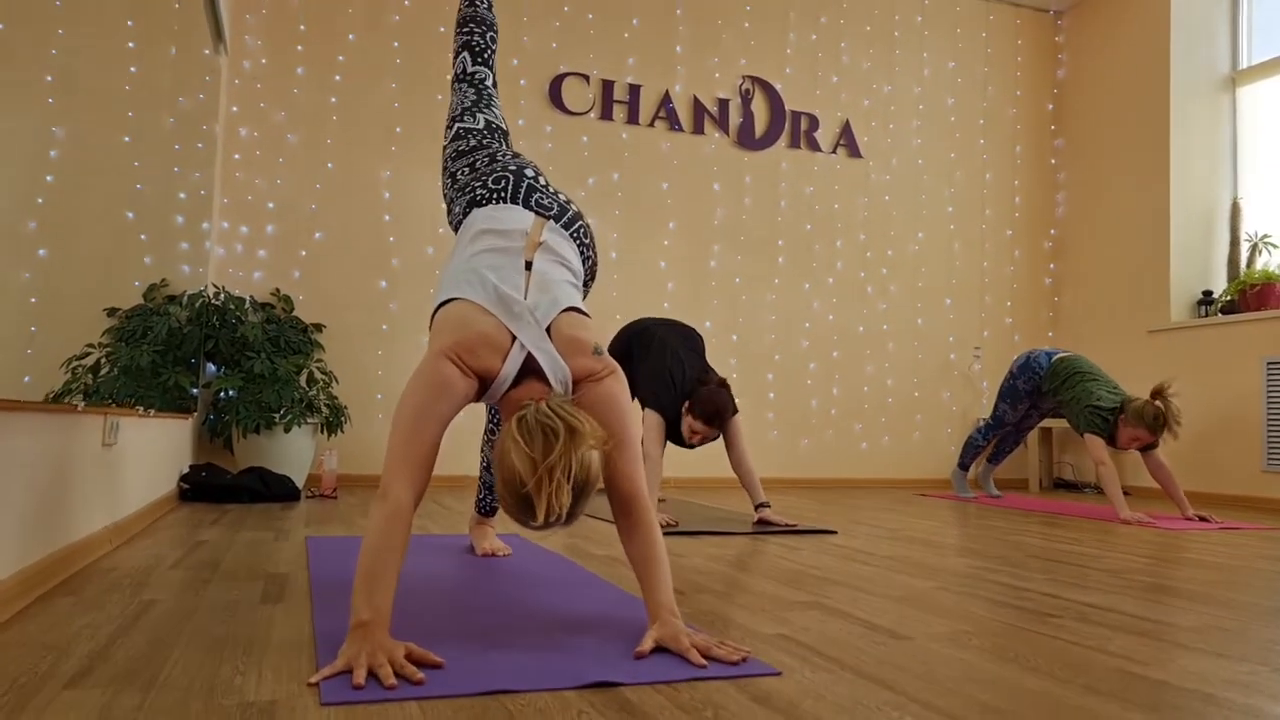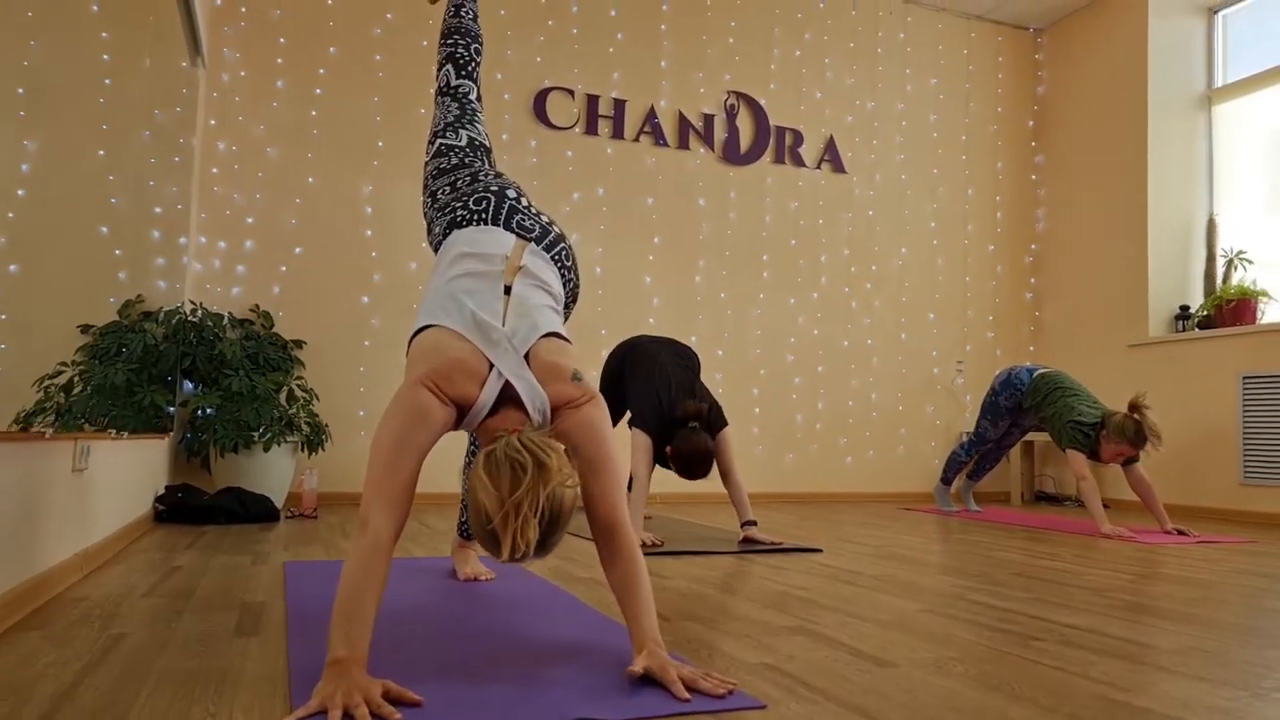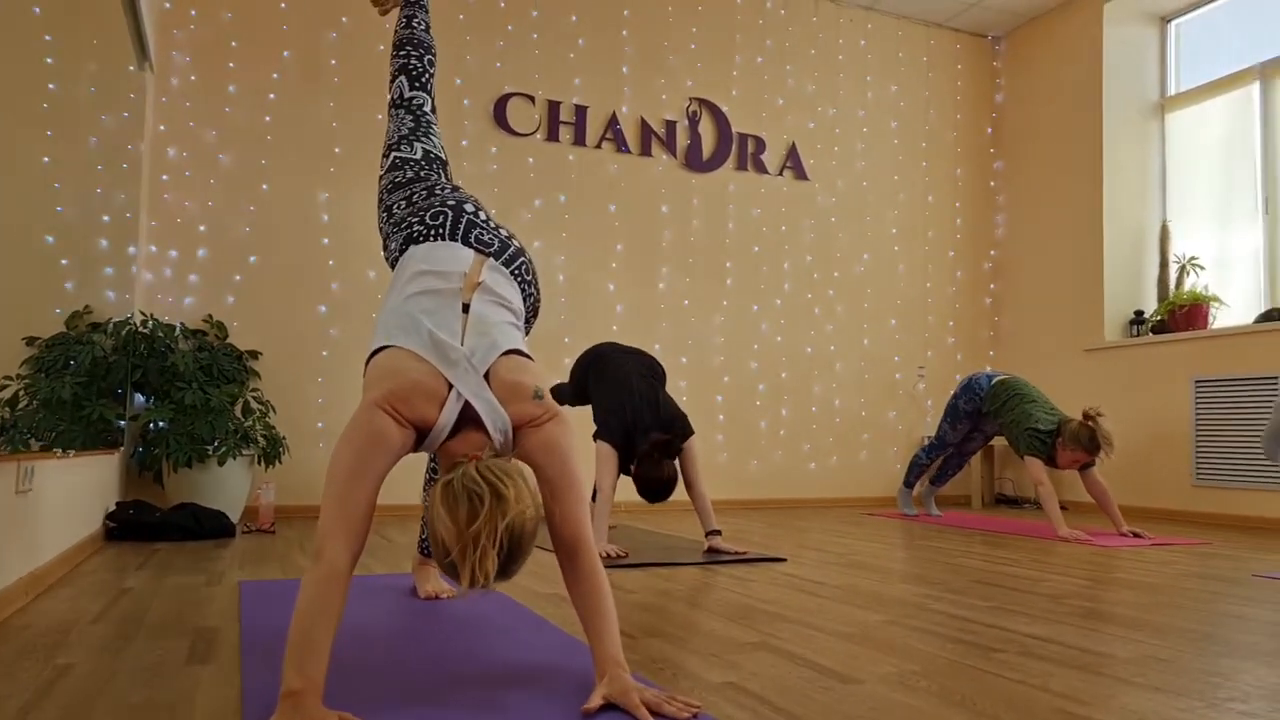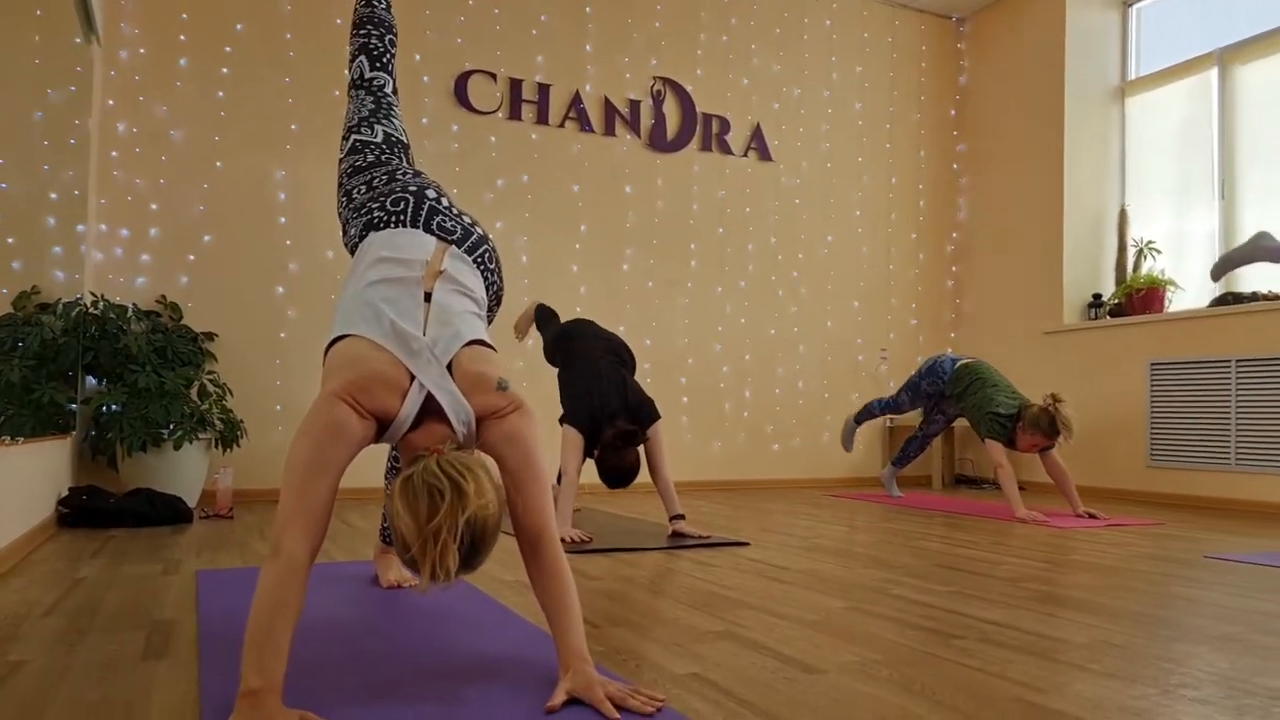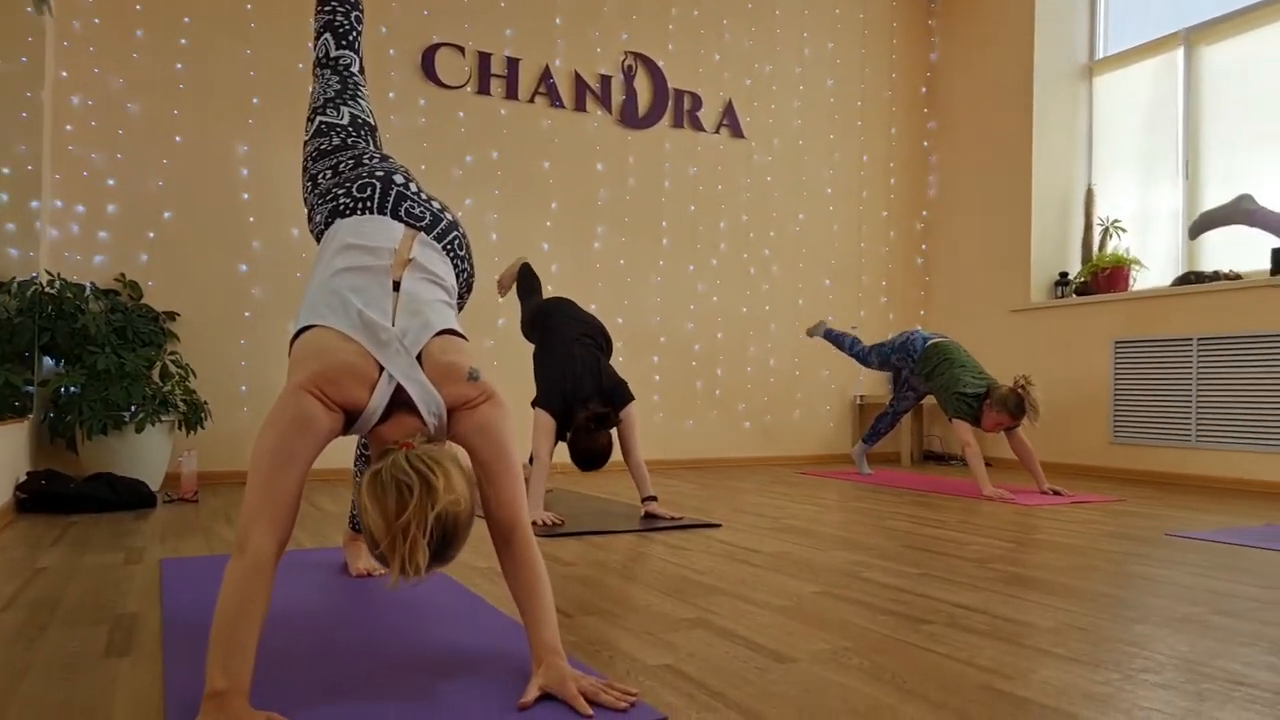
dt=0.3s
person 1, frame 1
left shoulder: (595, 372)
right shoulder: (459, 357)
left elbow: (632, 503)
right elbow: (396, 496)
left wrist: (667, 618)
right wrist: (366, 629)
left hip: (563, 233)
right hip: (490, 203)
right knee: (476, 81)
person 1, frame 2
left shoulder: (573, 397)
right shoulder: (437, 383)
left elbow: (614, 530)
right elbow: (375, 529)
left wrist: (653, 650)
left hip: (545, 257)
right hip: (471, 222)
right knee: (459, 95)
person 1, frame 3
left shoulder: (536, 415)
right shoulder: (393, 407)
left elbow: (577, 548)
right elbow: (331, 557)
left hip: (503, 270)
right hip: (429, 236)
right knee: (414, 106)
person 1, frame 4
left shoulder: (499, 405)
right shoulder: (354, 398)
left elbow: (541, 539)
right elbow: (289, 550)
left hip: (465, 257)
right hip: (388, 224)
right knee: (374, 91)
person 1, frame 5
left shoulder: (470, 396)
right shoulder: (321, 387)
left elbow: (514, 532)
right elbow: (255, 546)
left wrist: (553, 661)
left hip: (434, 242)
right hip: (355, 206)
right knee: (340, 73)
person 2, frame 1
left shoulder: (1139, 420)
right shoulder: (1098, 413)
left elbow: (1157, 466)
right elbow: (1103, 463)
left wrist: (1186, 509)
right wrist: (1123, 511)
left hip: (1062, 370)
right hip: (1035, 370)
left knee: (1020, 428)
right knee: (999, 423)
left ankle: (986, 473)
right ankle: (960, 474)
person 2, frame 2
left shoulder: (1120, 433)
right shoulder: (1080, 428)
left elbow: (1139, 479)
right elbow: (1084, 478)
left wrist: (1165, 522)
right wrist: (1103, 525)
left hip: (1039, 394)
right hip: (1017, 387)
left knee: (1001, 445)
right knee: (981, 440)
left ankle: (966, 490)
right ankle: (943, 488)
person 2, frame 3
left shoulder: (1076, 439)
right shoulder: (1037, 434)
left elbow: (1095, 484)
right elbow: (1042, 484)
left wrist: (1121, 525)
right wrist: (1061, 529)
left hip: (999, 400)
right hip: (979, 392)
left knee: (964, 452)
right knee: (943, 444)
left ankle: (928, 494)
right ankle: (906, 491)
person 2, frame 4
left shoulder: (1035, 422)
right shoulder: (997, 418)
left elbow: (1054, 465)
right elbow: (1001, 466)
left wrist: (1077, 506)
right wrist: (1019, 510)
left hip: (963, 383)
right hip: (944, 374)
left knee: (927, 433)
right knee: (897, 405)
left ankle: (890, 474)
right ankle: (854, 422)
person 2, frame 5
left shoulder: (1003, 401)
right shoulder: (965, 398)
left elbow: (1020, 444)
right elbow: (969, 445)
left wrist: (1042, 483)
right wrist: (986, 488)
left hip: (930, 362)
right hip: (915, 351)
left knee: (897, 410)
right knee: (864, 356)
left ankle: (861, 451)
right ankle: (823, 331)
person 3, frame 1
left shoulder: (721, 402)
right shoulder: (664, 396)
left elbow: (739, 457)
right elbow: (653, 454)
left wrist: (763, 507)
right hip: (635, 340)
left knee: (656, 423)
person 3, frame 2
left shoulder: (712, 418)
right shoulder: (652, 416)
left elbow: (730, 475)
right elbow: (640, 475)
left wrist: (749, 524)
right wrist: (636, 529)
right hip: (629, 357)
left ankle: (630, 500)
person 3, frame 3
left shoulder: (676, 426)
right shoulder: (616, 429)
left elbow: (695, 486)
right elbow: (605, 488)
left wrist: (714, 535)
right wrist: (599, 542)
right hip: (597, 363)
left knee: (610, 450)
right knee: (572, 398)
left ankle: (593, 510)
right ankle: (553, 396)
person 3, frame 4
left shoulder: (643, 412)
right shoulder: (583, 416)
left elbow: (661, 472)
right elbow: (570, 473)
left wrist: (678, 520)
right wrist: (563, 526)
left hip: (613, 349)
right hip: (570, 343)
left knee: (578, 434)
right knee: (551, 328)
left ankle: (559, 493)
right ankle: (535, 310)
person 3, frame 5
left shoulder: (616, 393)
right shoulder: (555, 399)
left elbow: (633, 454)
right elbow: (542, 455)
left wrist: (650, 499)
right wrist: (535, 508)
left hip: (590, 331)
right hip: (546, 320)
right knee: (532, 299)
right ankle: (520, 268)
